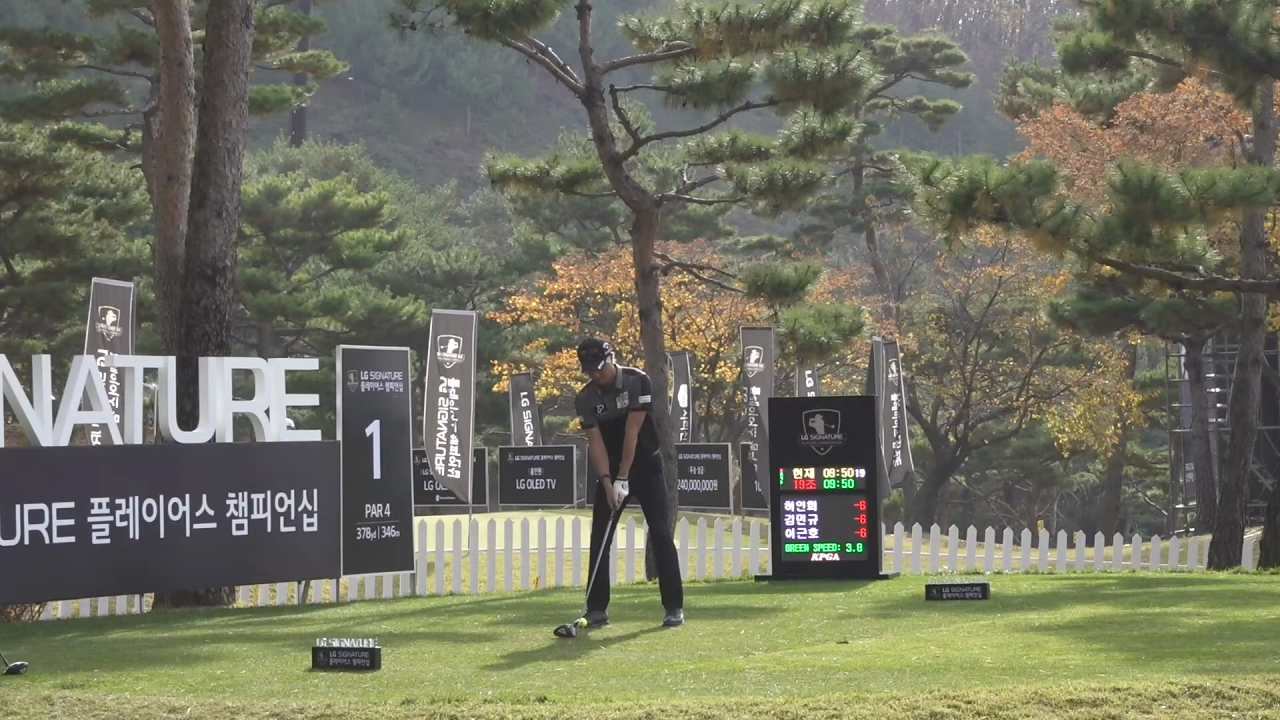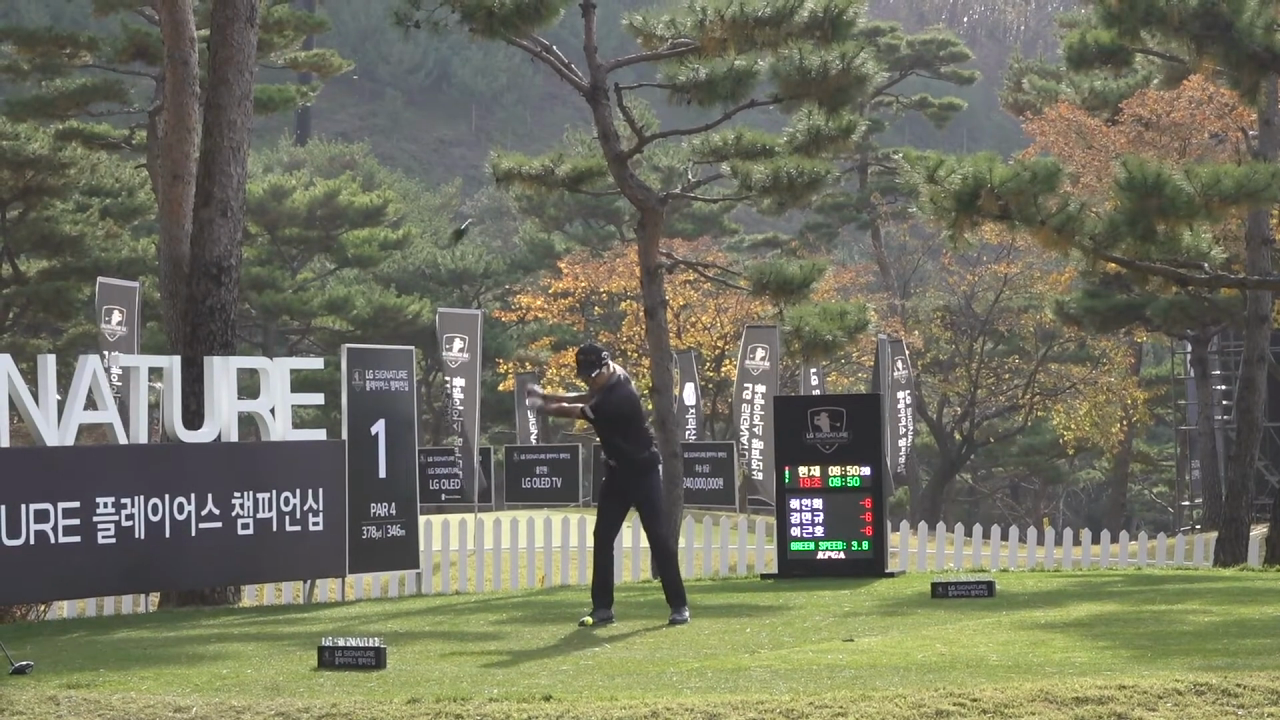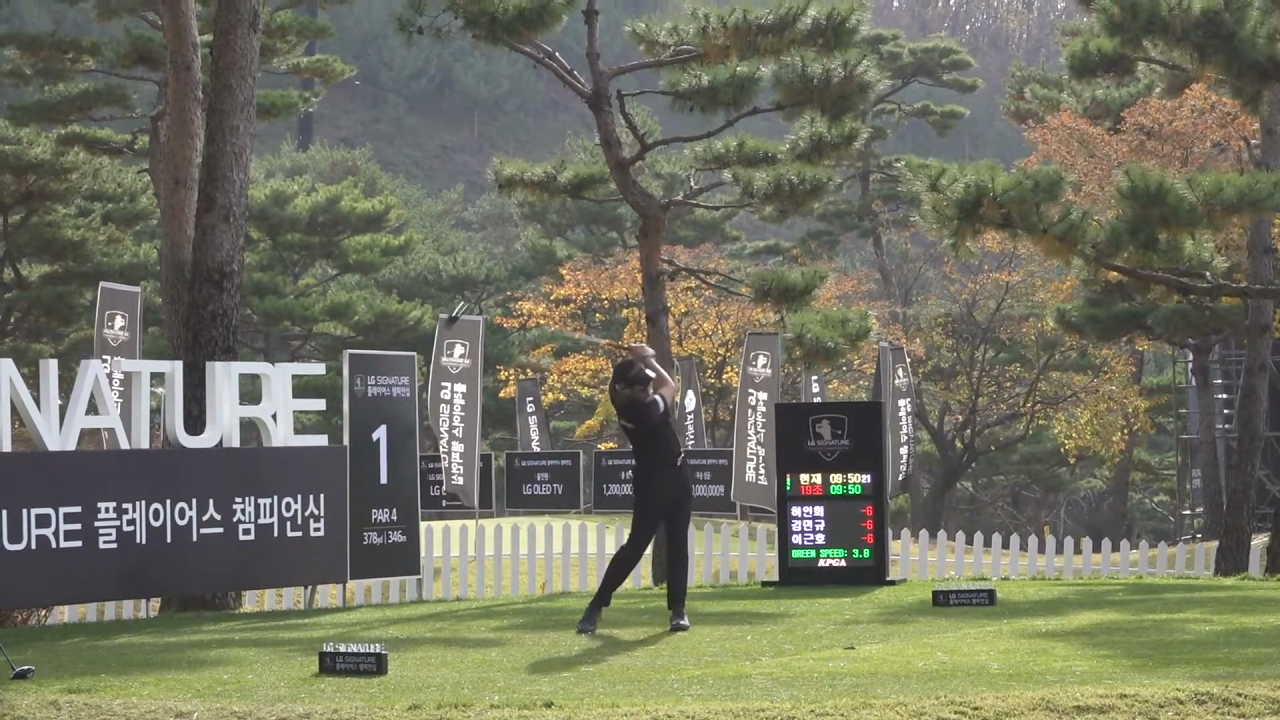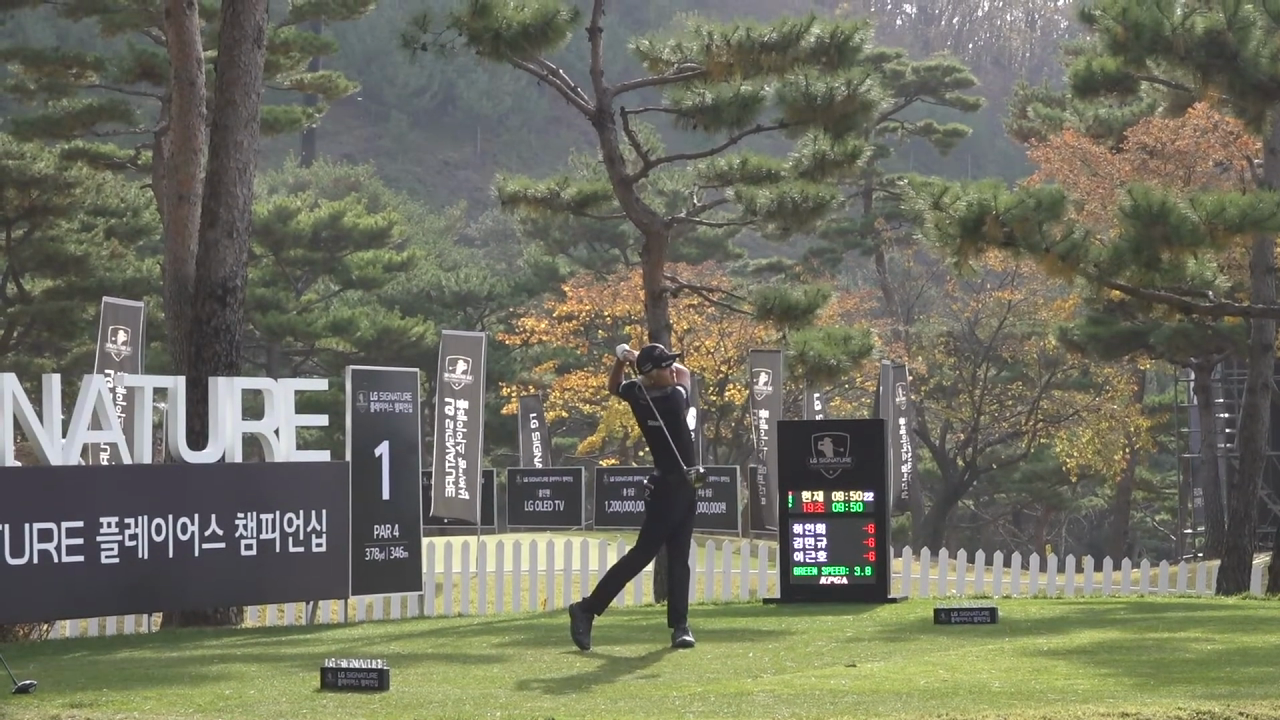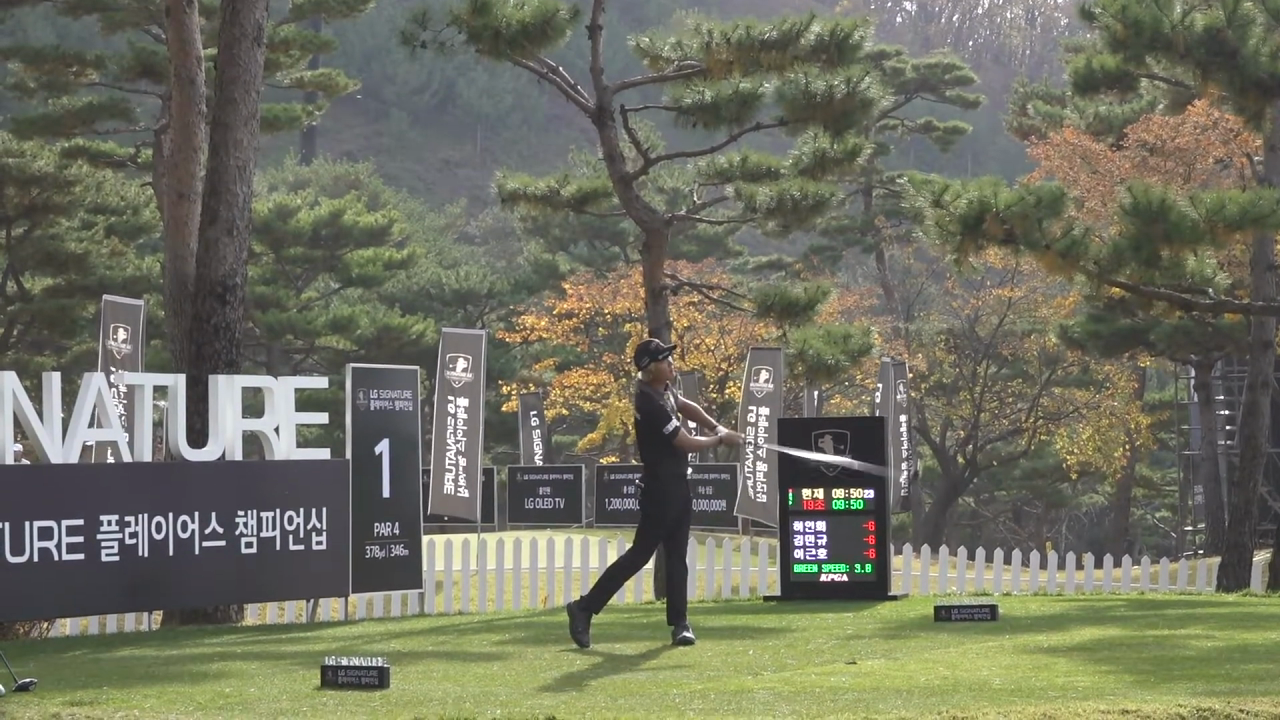
dt=1s
person 1, frame 1
left shoulder: (638, 381)
right shoulder: (585, 398)
left elbow: (632, 432)
right elbow: (595, 442)
left wrist: (624, 477)
right wrist: (607, 482)
left hip: (647, 467)
right hip: (610, 471)
left knee: (661, 536)
right knee: (598, 539)
left ankle: (674, 606)
right ankle: (597, 608)
person 1, frame 2
left shoulder: (613, 399)
right shoulder: (617, 375)
left elbow: (576, 410)
right elbow: (584, 400)
left wrist: (544, 405)
right wrist: (549, 398)
left hip: (642, 470)
right hip: (618, 470)
left knee: (657, 534)
right knee: (603, 536)
left ankle: (678, 605)
right ankle: (602, 607)
person 1, frame 3
left shoulder: (623, 388)
right shoulder: (644, 408)
left elbow: (660, 380)
right elbow: (670, 386)
left wrist: (642, 364)
right wrist: (647, 362)
left hip: (676, 472)
right hip: (652, 479)
left knee: (678, 542)
right knee: (636, 545)
left ankle: (678, 609)
right ankle: (598, 605)
person 1, frame 4
left shoulder: (636, 393)
right shoulder: (673, 400)
left elbow: (612, 386)
right elbow: (685, 373)
left wrist: (623, 359)
right wrist: (641, 360)
left hip: (680, 486)
right hip: (670, 488)
left knee: (679, 558)
right knee: (642, 553)
left ankle: (679, 625)
right ankle: (586, 609)
person 1, frame 5
left shoulder: (658, 388)
right shoulder: (652, 405)
left elbow: (685, 407)
right elbow: (687, 444)
left wrist: (717, 428)
right wrist: (720, 440)
left hip: (677, 484)
right hip: (661, 488)
left knee: (677, 556)
right knee: (640, 553)
left ankle: (679, 622)
right ankle: (585, 607)
